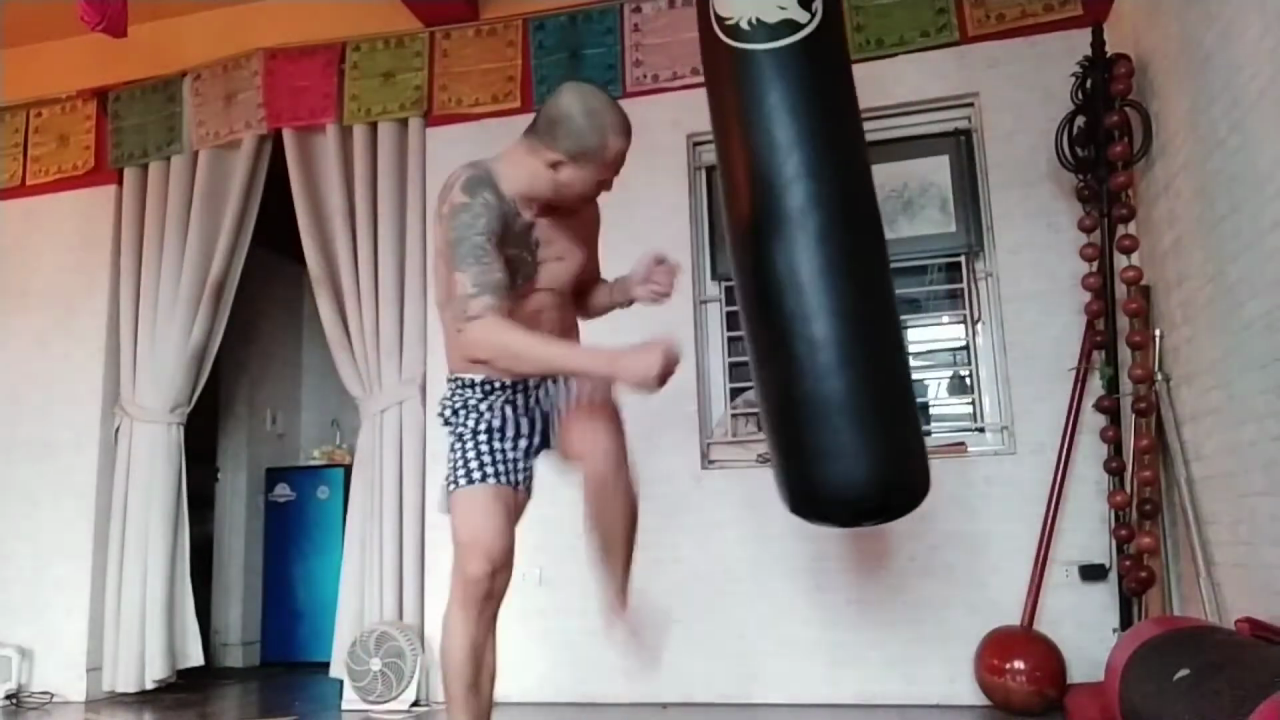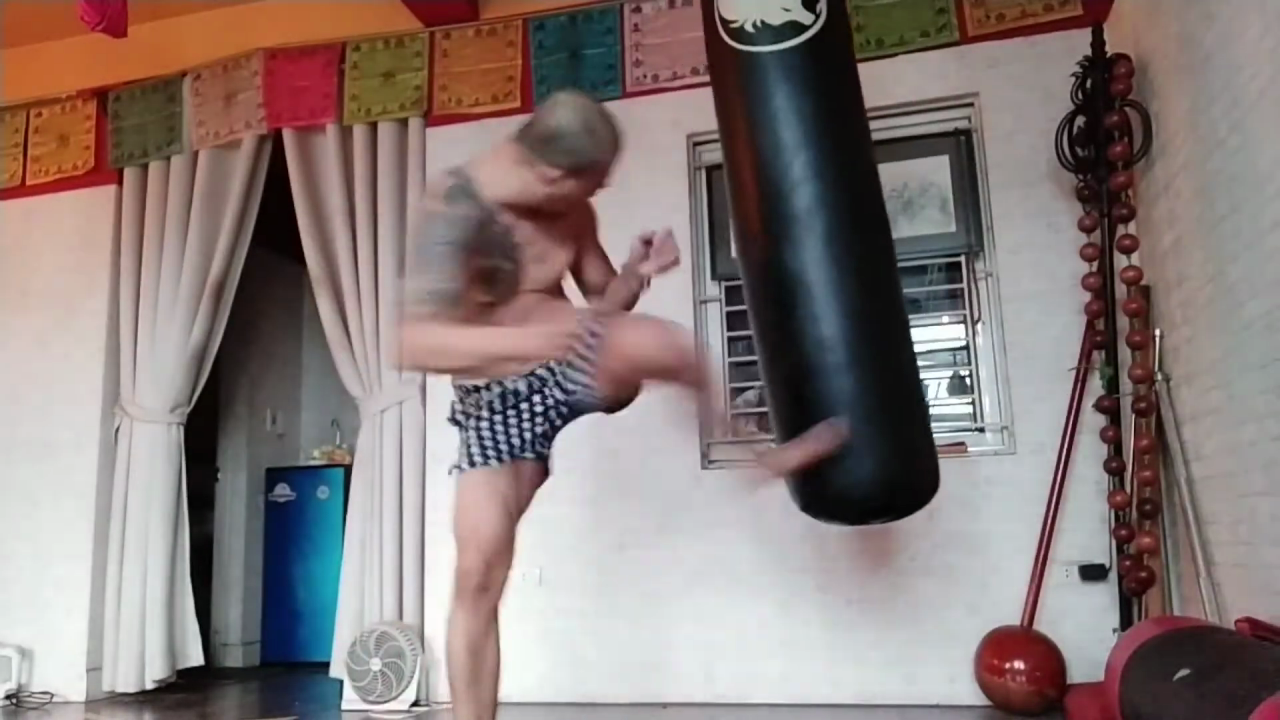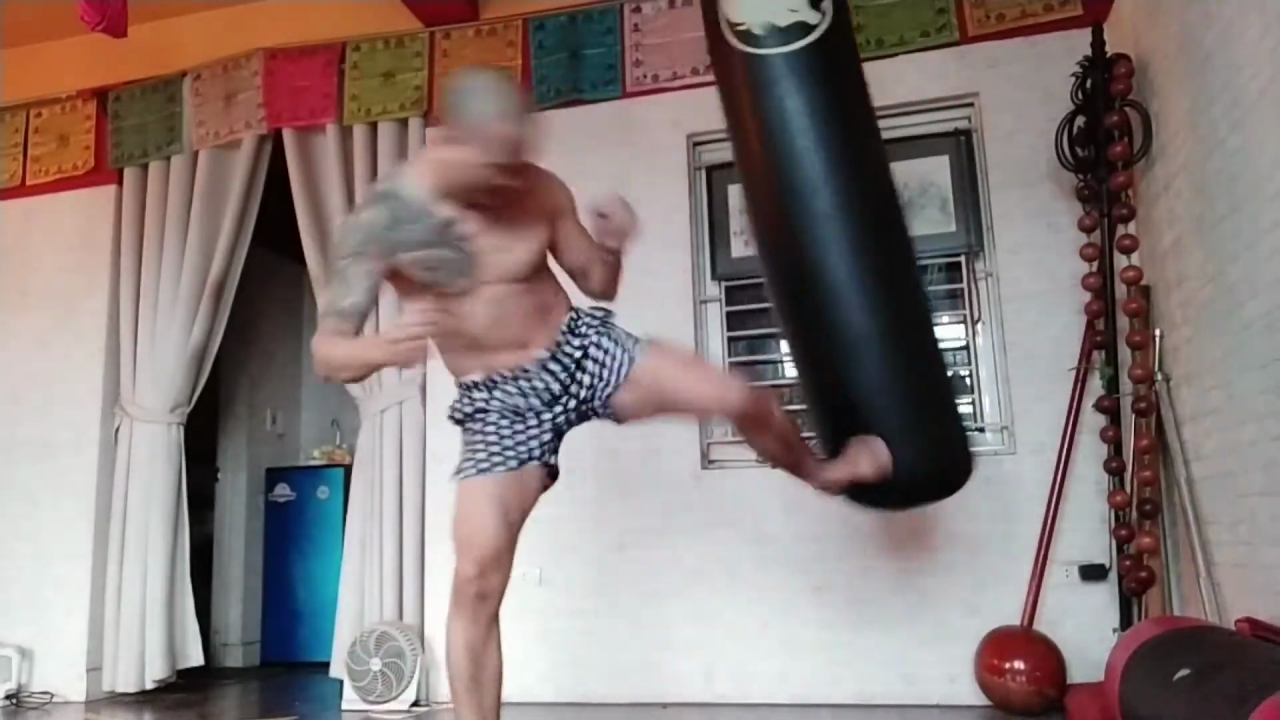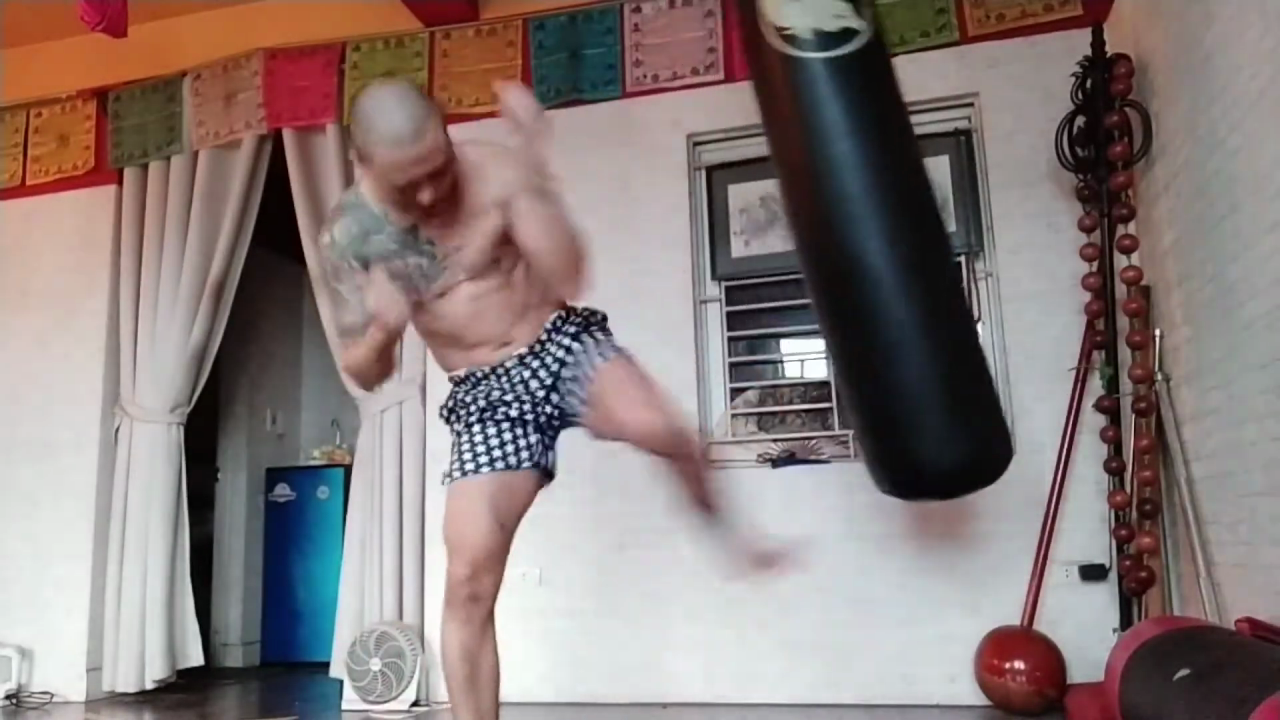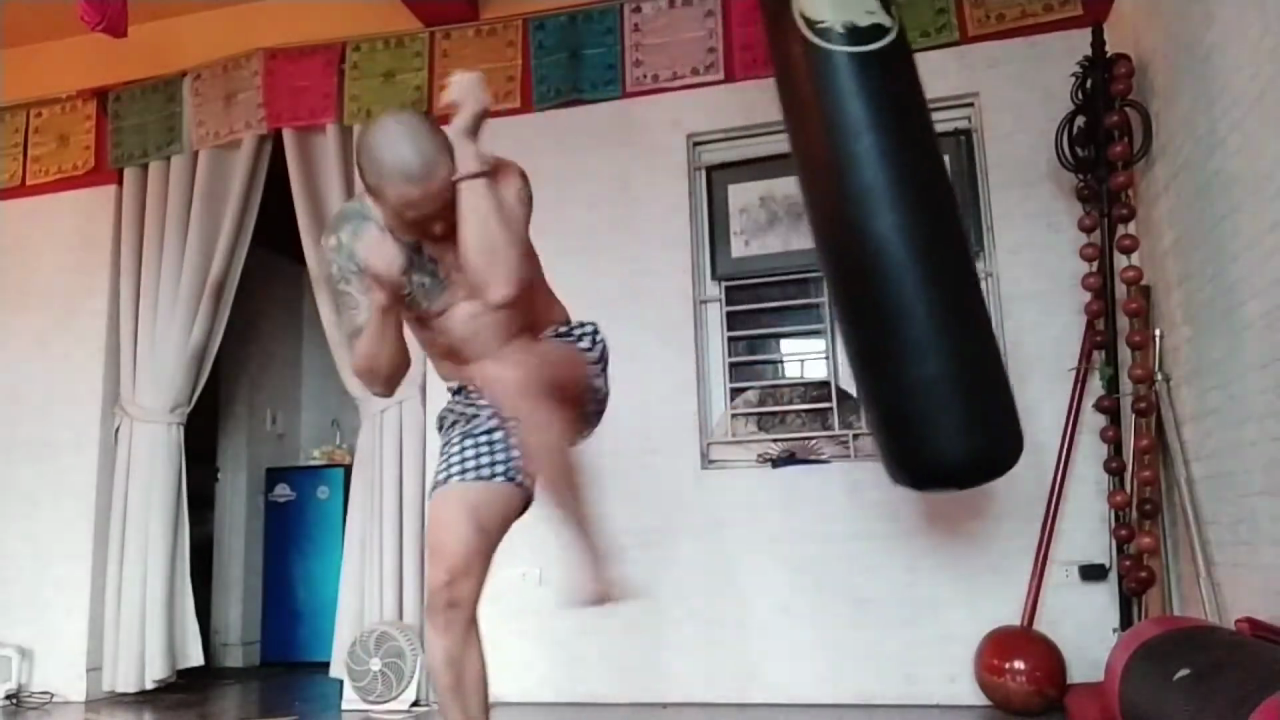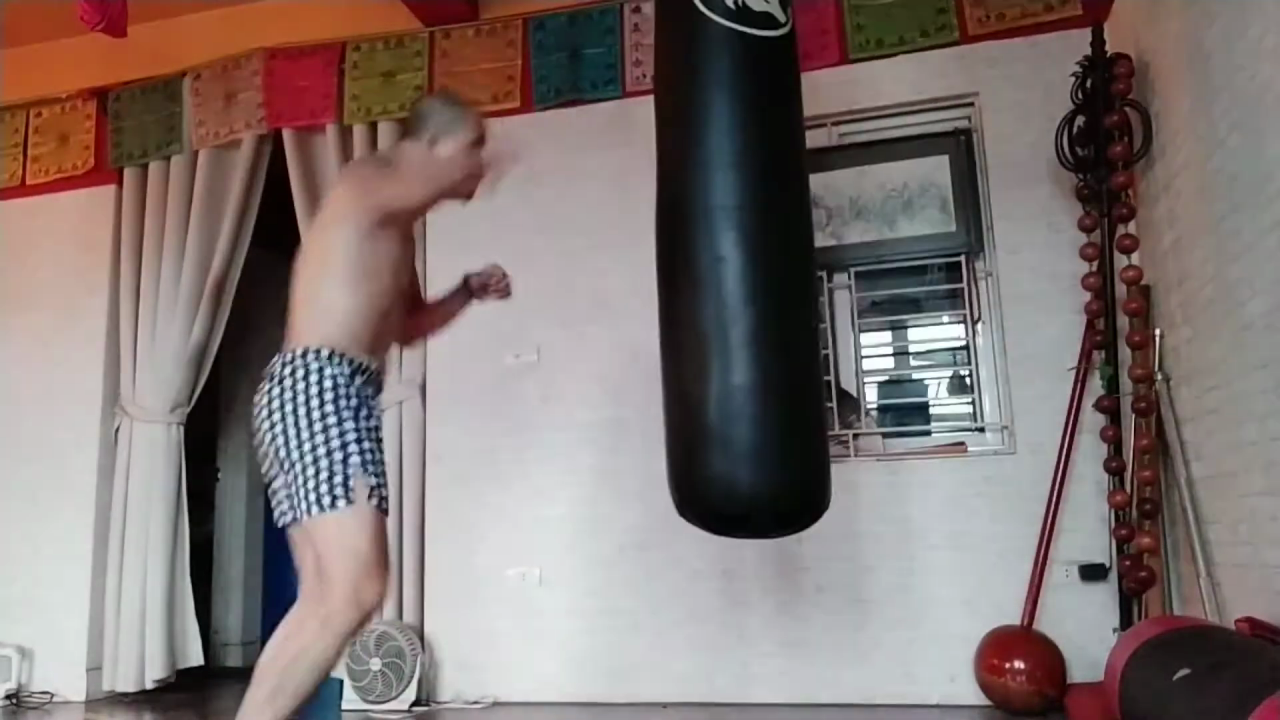
dt=0.1s
person 1, frame 1
left shoulder: (579, 209)
right shoulder: (474, 200)
right elbow: (483, 332)
left wrist: (631, 288)
right wrist: (611, 362)
left hip: (565, 385)
right hip: (485, 402)
left knee: (596, 424)
right knee: (479, 574)
left ankle: (624, 598)
person 1, frame 2
left shoulder: (573, 209)
right shoulder: (449, 209)
left elbow: (606, 299)
right elbow: (420, 347)
left wrist: (644, 271)
right wrist: (528, 338)
left hip: (571, 364)
right hip: (495, 398)
left knee: (657, 343)
right knee: (478, 573)
left ankle: (775, 453)
person 1, frame 3
left shoulder: (536, 190)
right shoulder: (381, 220)
left elbow: (595, 283)
right elbow: (330, 354)
left wrist: (609, 247)
right wrist: (389, 344)
left hip: (580, 353)
right hip: (497, 401)
left knee: (731, 397)
right knee: (477, 581)
left ankle: (816, 471)
person 1, frame 4
left shoulder: (486, 168)
right shoulder: (348, 234)
left elbow: (566, 282)
right elbow: (366, 373)
left wrist: (528, 176)
right wrist: (381, 328)
left hip: (562, 345)
right hip: (486, 400)
left knee: (663, 431)
right knee: (468, 584)
left ankle: (723, 528)
person 1, frame 5
left shoulder: (500, 180)
right shoulder: (351, 236)
left elbow: (502, 289)
right elbow: (382, 380)
left wrist: (469, 152)
right wrist: (382, 298)
left hip: (554, 356)
right hip: (481, 409)
left knee: (513, 373)
right knee: (448, 592)
left ankle: (589, 549)
person 1, frame 6
left shoulder: (396, 243)
right shoulder: (369, 188)
left elbow: (407, 328)
right elbow: (384, 197)
left wrist: (469, 291)
right wrist: (466, 162)
left hip: (337, 399)
right hip: (320, 393)
left knee: (338, 593)
right knee: (355, 592)
